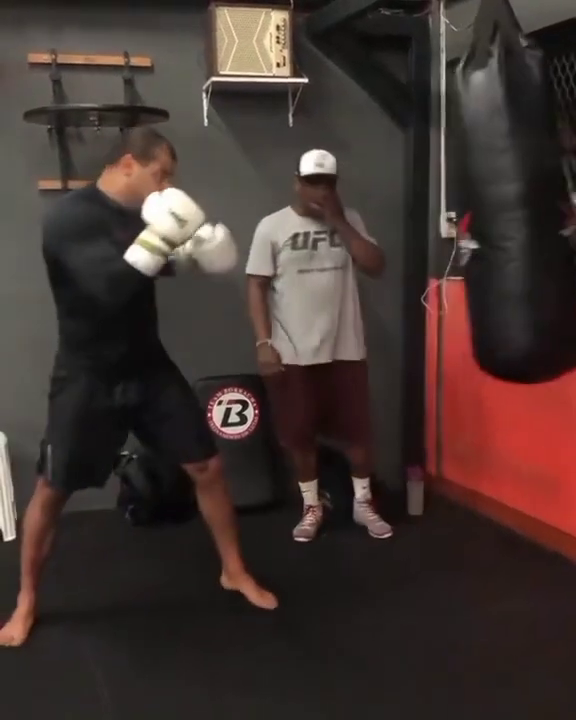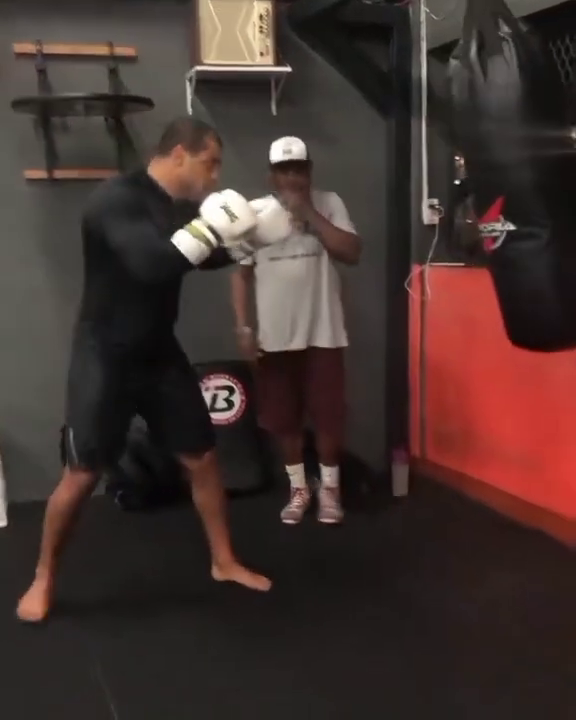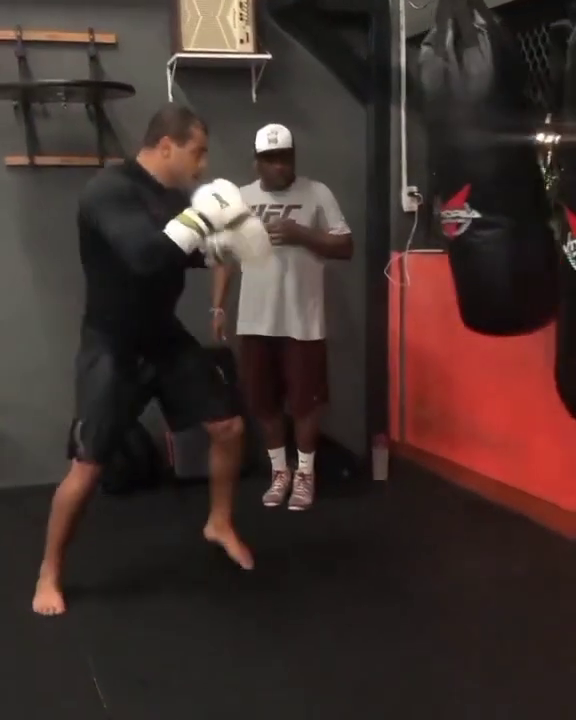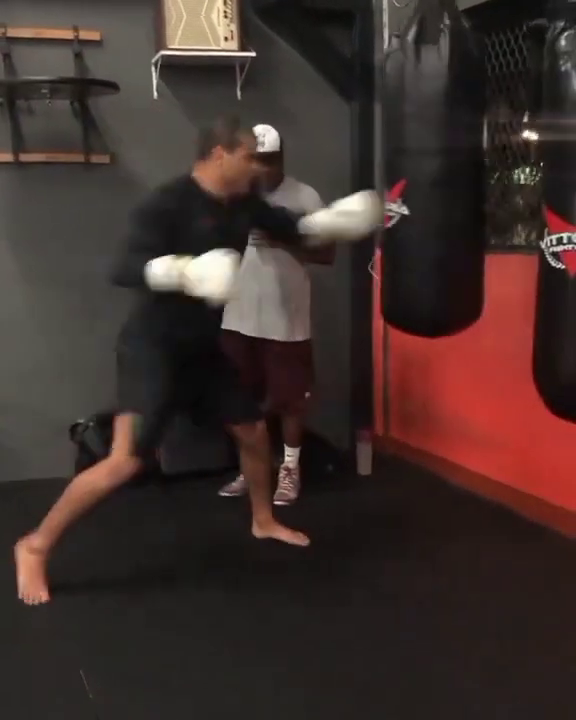
dt=0.3s
person 1, frame 1
left shoulder: (136, 211)
right shoulder: (70, 217)
right elbow: (112, 289)
left wrist: (190, 249)
right wrist: (159, 235)
left hip: (149, 367)
right hip: (89, 376)
left knee: (208, 468)
right knee: (51, 491)
left ankle: (235, 573)
person 1, frame 2
left shoulder: (177, 201)
right shoulder: (116, 197)
left elbow: (197, 256)
right elbow: (150, 265)
left wrist: (240, 236)
right wrist: (212, 226)
left hip: (158, 351)
right hip: (103, 355)
left knee: (202, 459)
right knee: (81, 476)
left ankle: (224, 562)
right ankle: (44, 579)
person 1, frame 3
left shoulder: (170, 192)
right shoulder: (109, 190)
right elbow: (146, 256)
left wrist: (222, 242)
right wrist: (201, 216)
left hip: (165, 336)
right hip: (111, 347)
left knee: (229, 427)
right knee: (88, 468)
left ankle: (220, 524)
right ankle: (50, 573)
person 1, frame 4
left shoulder: (240, 202)
right shoulder: (168, 202)
left elbow: (290, 227)
right elbow: (127, 270)
left wrist: (340, 216)
right wrist: (186, 270)
left hip: (198, 344)
right hip: (153, 347)
left knee: (252, 432)
right knee: (125, 463)
left ankle: (264, 521)
right ankle: (35, 547)
person 2, frame 1
left shoulder: (348, 219)
right shoulder: (272, 227)
left elbow: (376, 267)
right elbow: (257, 287)
left wrist: (340, 223)
right wrist: (264, 342)
left hip: (345, 348)
right hip: (293, 352)
left knee: (356, 428)
right knee: (298, 434)
left ankle: (363, 503)
right ankle: (312, 507)
person 2, frame 2
left shoulder: (328, 204)
left elbow: (352, 252)
right elbow: (241, 274)
left wrist: (310, 216)
right wrist: (243, 327)
left hip: (323, 333)
right hip: (275, 337)
left knee: (327, 414)
right knee: (284, 418)
left ankle: (329, 488)
right ankle: (299, 488)
person 2, frame 3
left shoulder: (317, 194)
right shoulder: (240, 198)
left elbow: (345, 247)
left wrist: (301, 234)
right wrist: (218, 307)
left hip: (302, 321)
right hip: (254, 321)
left knee: (305, 401)
right knee: (264, 402)
left ankle: (305, 474)
right ankle: (279, 472)
person 2, frame 4
left shoulder: (304, 196)
left elbow: (327, 253)
left hip: (287, 320)
right hip: (237, 318)
left knee: (291, 398)
left ankle: (289, 469)
